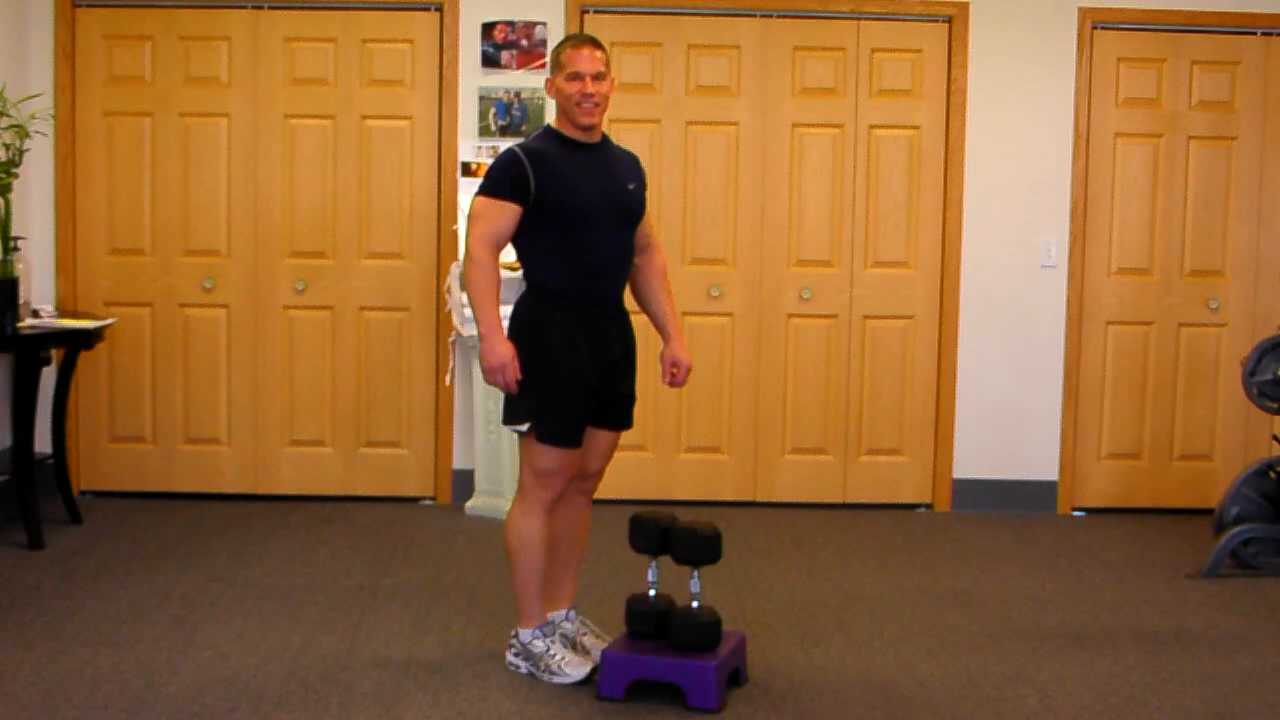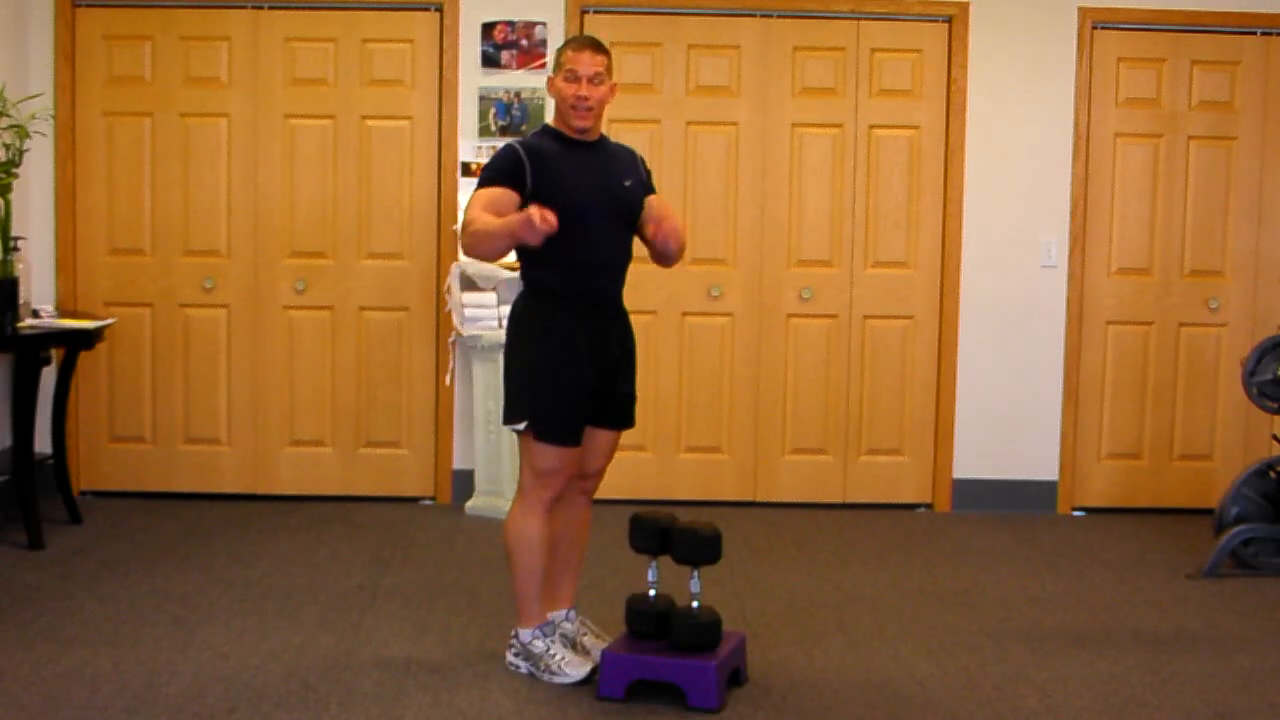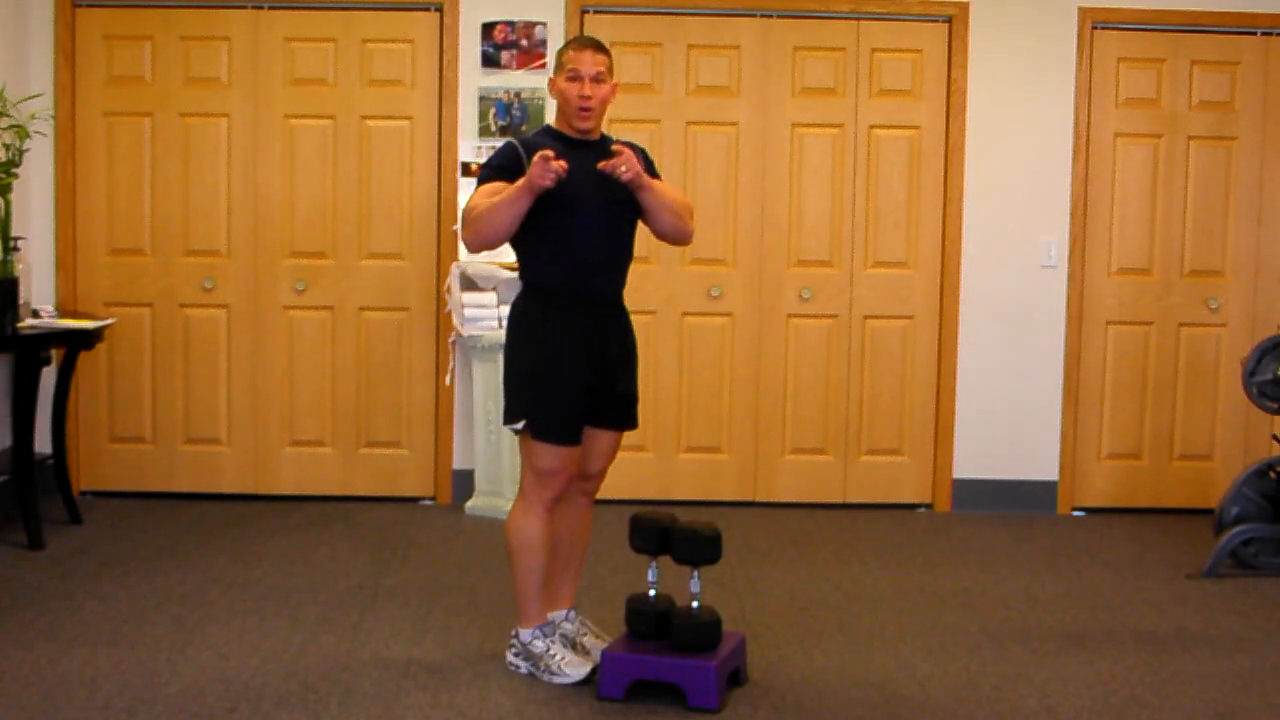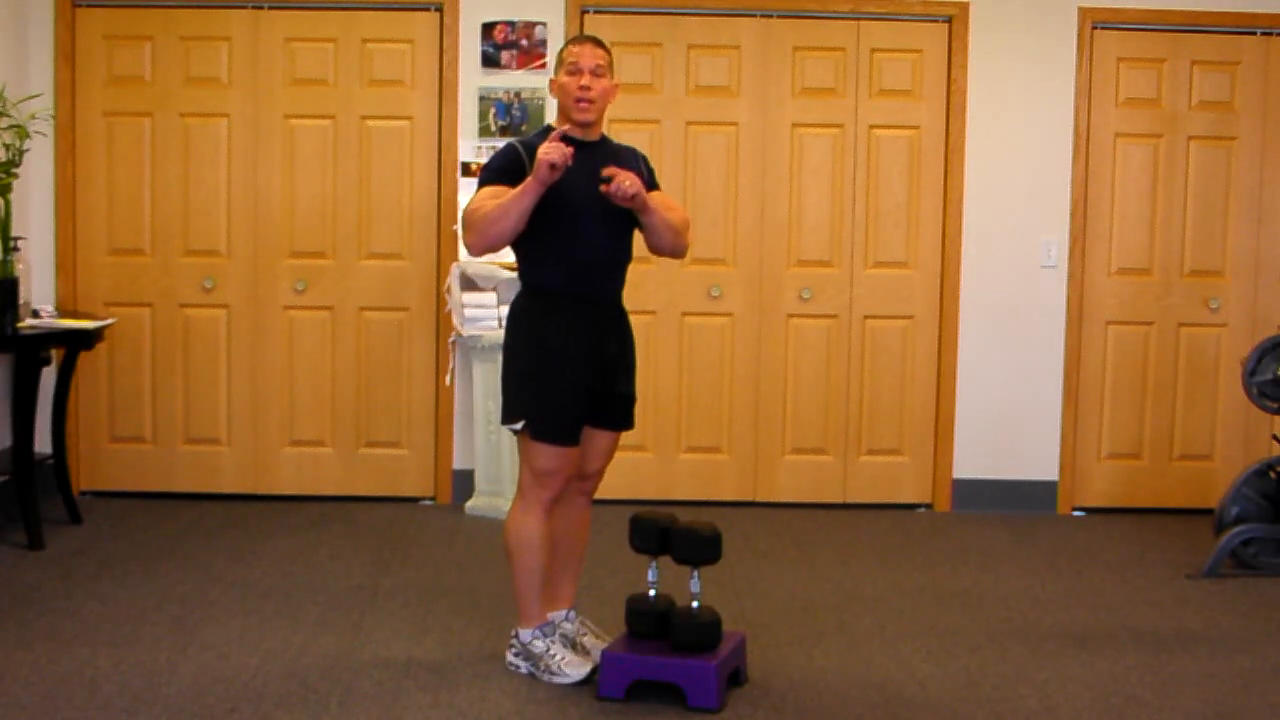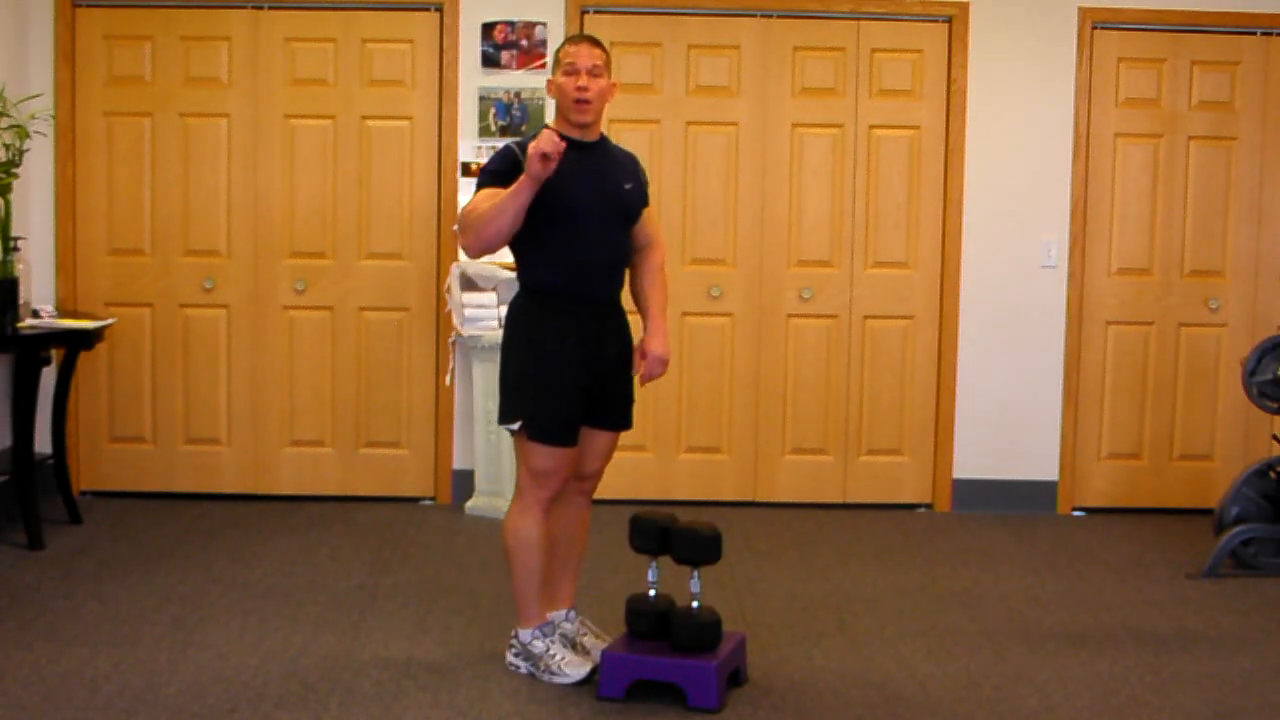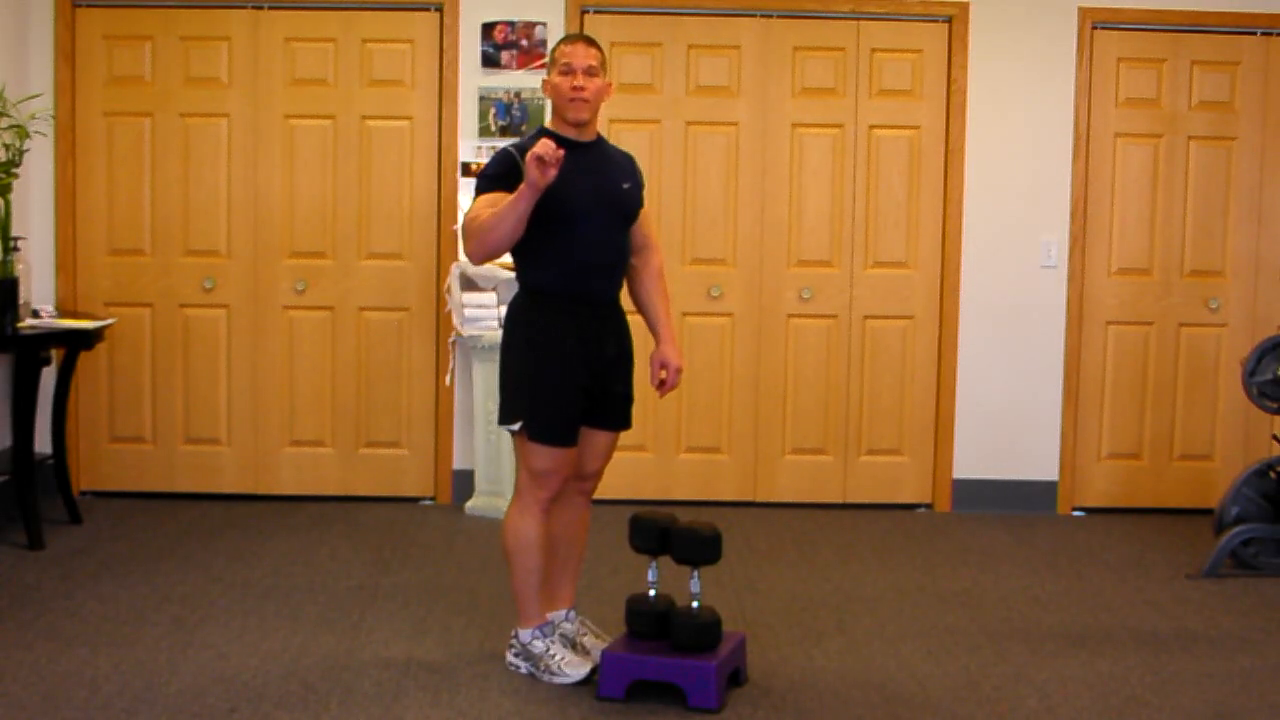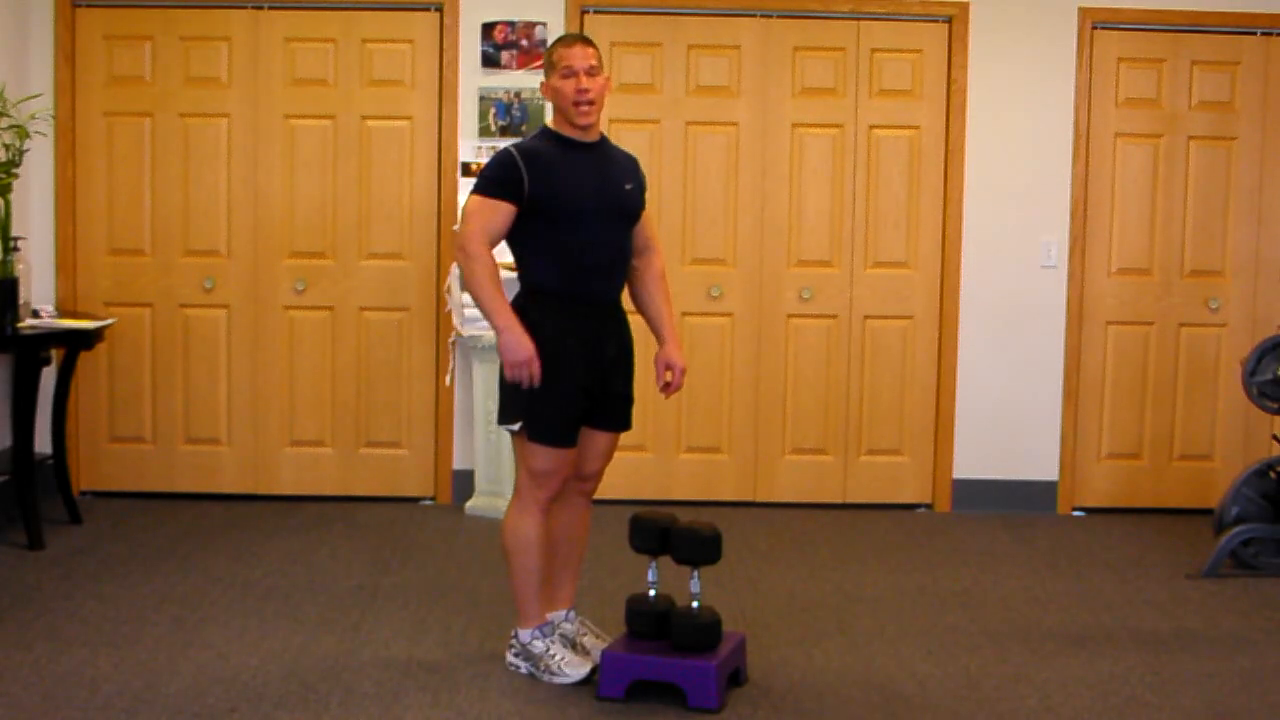
dt=0.7s
person 1, frame 1
left shoulder: (626, 165)
right shoulder: (524, 161)
left elbow: (646, 254)
right elbow: (480, 249)
left wrist: (673, 335)
right wrist: (492, 333)
left hip: (610, 333)
right hip: (551, 333)
left knee: (582, 483)
right knee: (543, 487)
left ankle: (562, 615)
right ankle: (528, 636)
person 1, frame 2
left shoulder: (627, 163)
right shoulder: (523, 156)
left elbow: (662, 241)
right elbow: (473, 233)
left wrist: (670, 236)
right wrist: (517, 224)
left hip: (611, 328)
right hip: (550, 328)
left knee: (583, 482)
right knee: (544, 484)
left ankle: (562, 614)
right ankle: (529, 635)
person 1, frame 3
left shoulder: (630, 156)
right shoulder: (522, 152)
left elbow: (682, 229)
right elbow: (475, 235)
left wrist: (639, 182)
right wrist: (529, 186)
left hip: (611, 327)
right hip: (548, 328)
left knee: (585, 482)
right knee: (544, 485)
left ankle: (562, 615)
right ankle: (529, 635)
person 1, frame 4
left shoulder: (631, 161)
right shoulder: (522, 153)
left elbow: (677, 242)
right elbow: (477, 237)
left wrist: (640, 201)
right wrist: (537, 180)
left hip: (610, 328)
right hip: (547, 329)
left knee: (583, 482)
right knee: (543, 486)
left ankle: (562, 614)
right ankle: (529, 635)
person 1, frame 5
left shoulder: (626, 166)
right shoulder: (519, 156)
left elbow: (647, 250)
right elbow: (474, 240)
left wrist: (655, 327)
right wrist: (531, 179)
left hip: (608, 331)
right hip: (545, 331)
left knee: (582, 484)
right knee: (542, 487)
left ankle: (561, 615)
right ankle: (528, 635)
person 1, frame 6
left shoulder: (622, 166)
right shoulder: (518, 158)
left elbow: (644, 256)
right elbow: (477, 246)
left wrist: (665, 337)
right wrist: (531, 188)
left hip: (608, 332)
right hip: (546, 332)
left knee: (582, 483)
right knee: (542, 485)
left ankle: (563, 615)
right ankle: (529, 636)
person 1, frame 7
left shoulder: (625, 167)
right shoulder: (521, 161)
left elbow: (645, 257)
right elbow: (473, 245)
left wrist: (669, 339)
right wrist: (508, 327)
left hip: (609, 333)
right hip: (548, 333)
left knee: (582, 483)
right knee: (541, 486)
left ankle: (562, 616)
right ankle: (528, 636)
